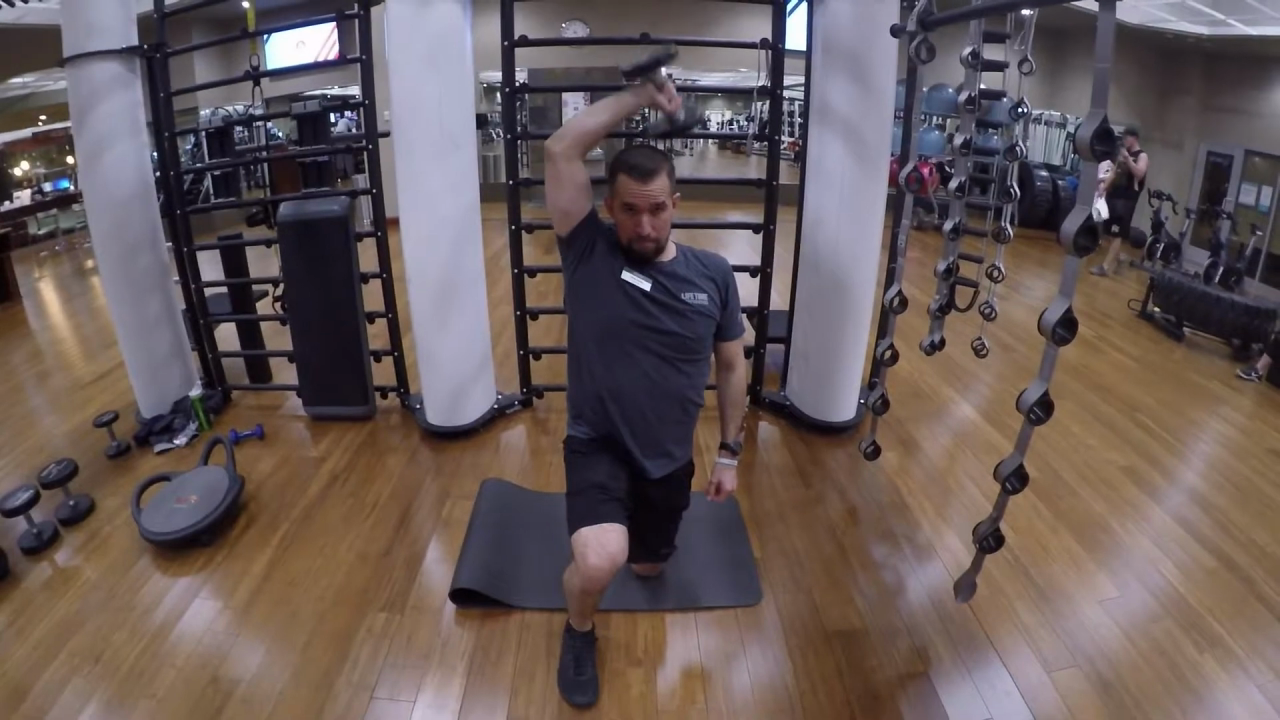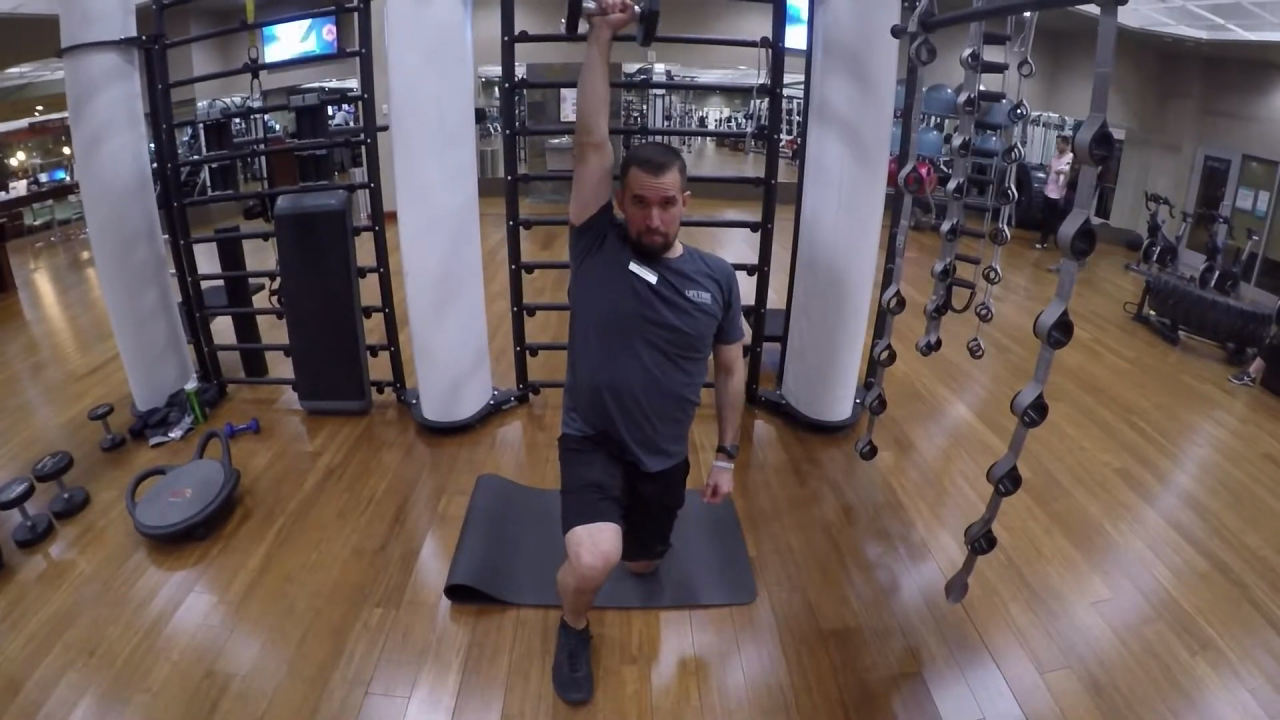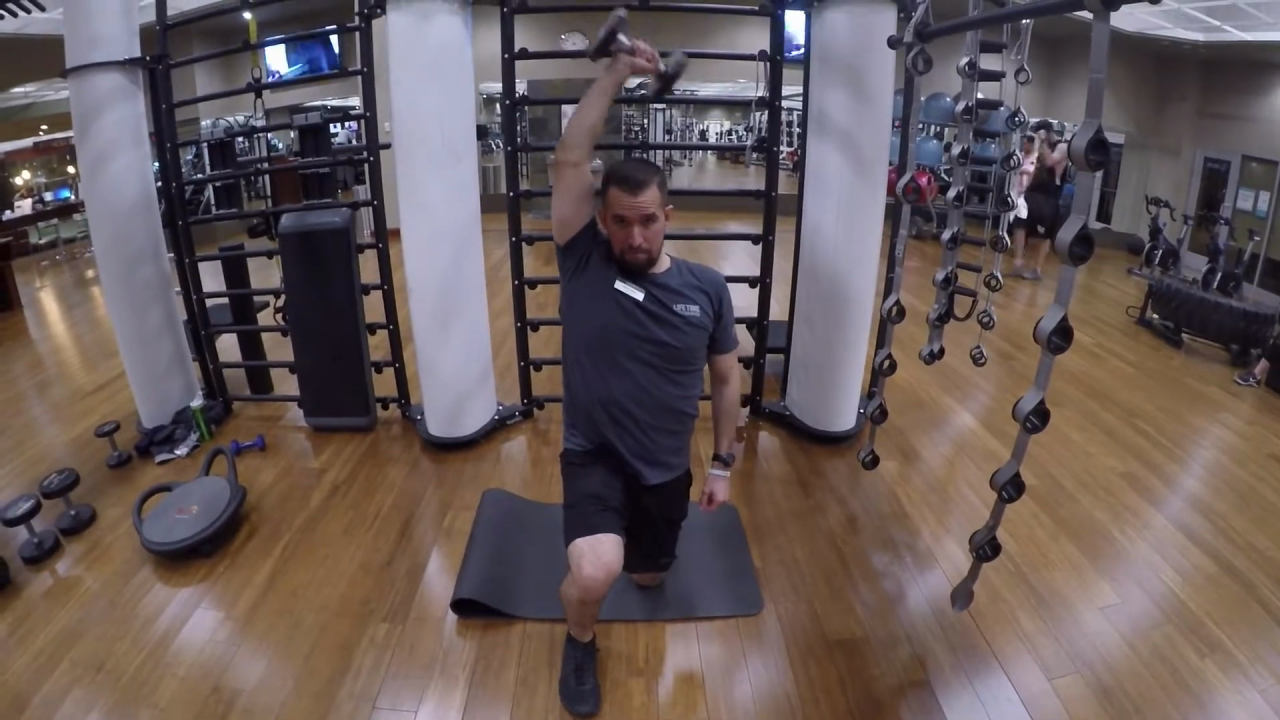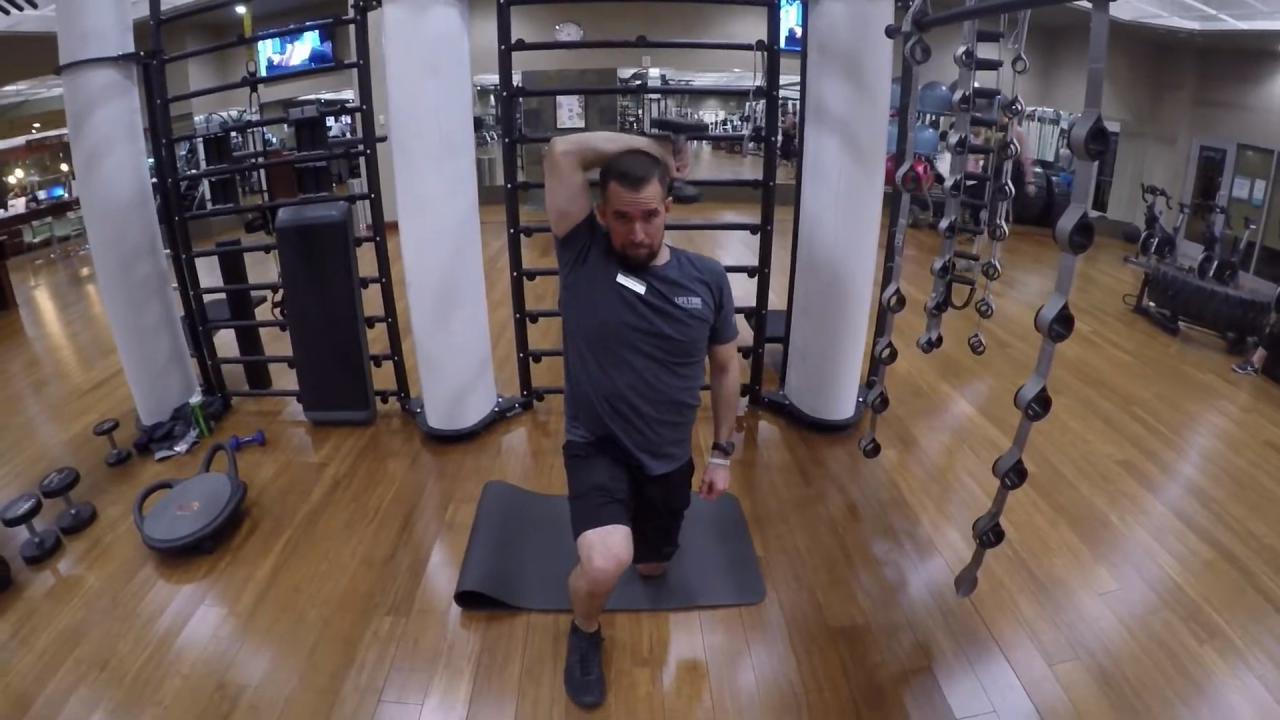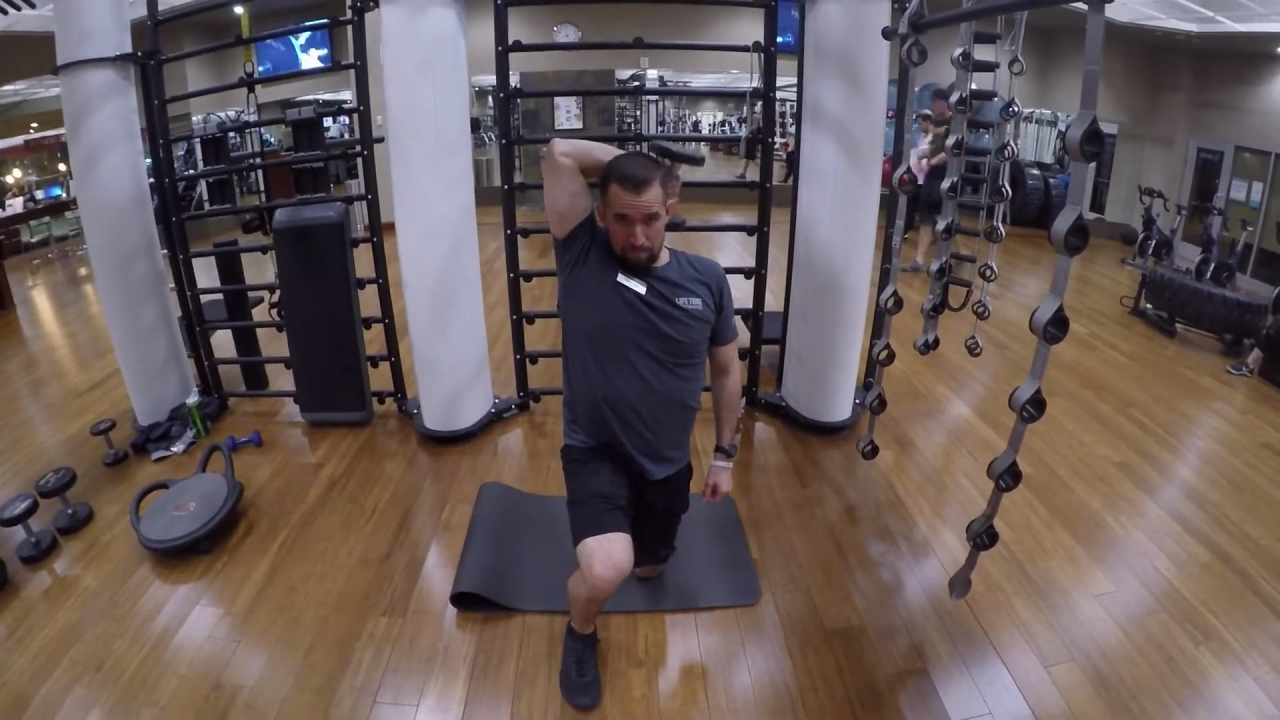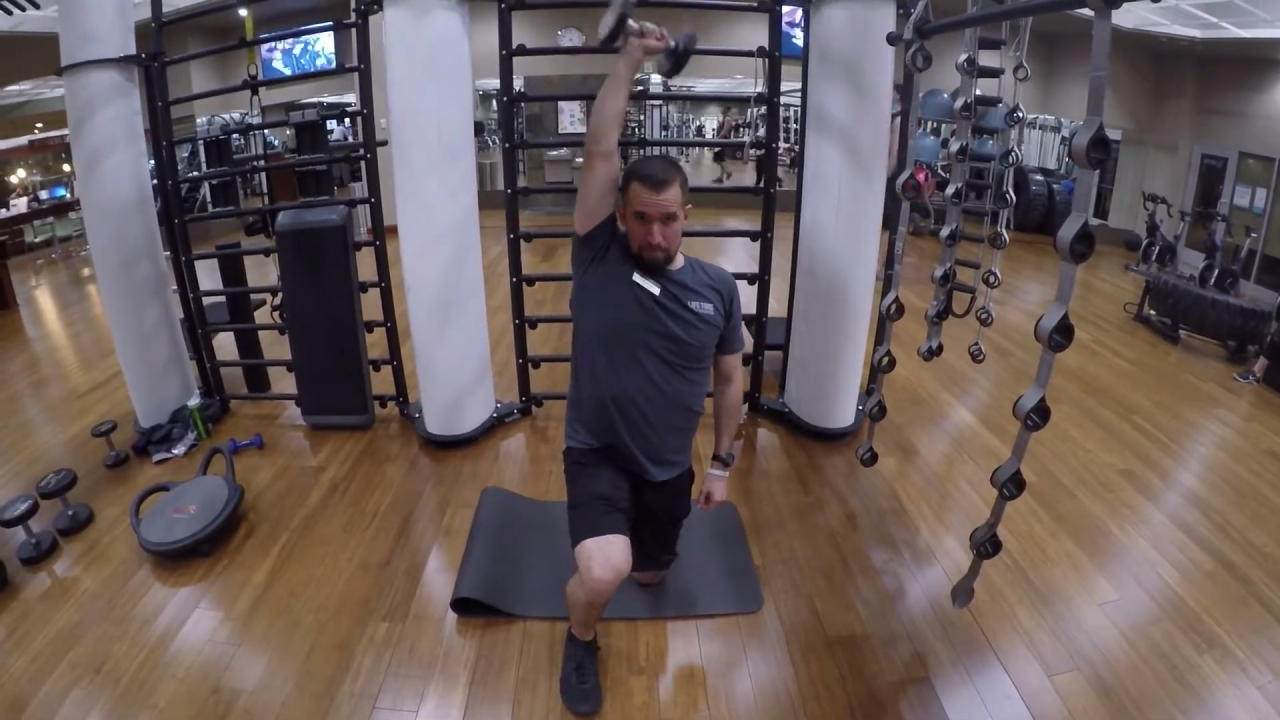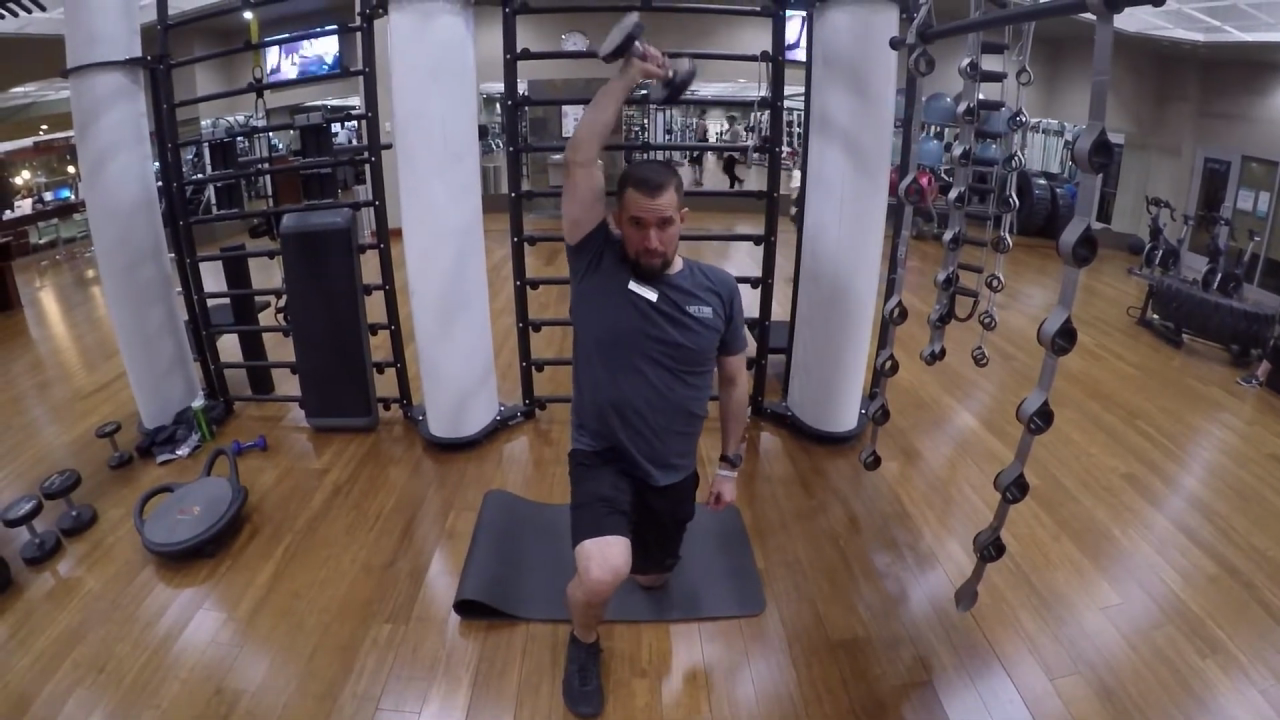
dt=0.7s
person 1, frame 1
left shoulder: (712, 274)
right shoulder: (589, 250)
left elbow: (732, 367)
right elbow: (559, 151)
left wrist: (729, 453)
right wrist: (639, 97)
left hip: (669, 458)
right hip: (597, 446)
left knee: (647, 567)
right knee: (599, 563)
left ankle: (640, 530)
right ankle: (578, 632)
person 1, frame 2
left shoulder: (716, 277)
right shoulder: (598, 247)
left elbow: (730, 371)
right elbow: (592, 143)
left wrist: (726, 455)
left hip: (665, 455)
right hip: (592, 441)
left knee: (644, 564)
right knee: (592, 562)
left ankle: (636, 521)
right ankle: (573, 629)
person 1, frame 3
left shoulder: (706, 288)
right shoulder: (584, 264)
left elbow: (726, 379)
right elbow: (570, 161)
left wrist: (722, 465)
right wrist: (617, 71)
left hip: (666, 468)
right hip: (593, 456)
left knee: (648, 576)
right knee: (595, 574)
left ankle: (635, 540)
right ankle: (580, 643)
person 1, frame 4
left shoulder: (707, 278)
right shoulder: (583, 255)
left elbow: (725, 368)
right elbow: (562, 152)
left wrist: (722, 453)
right wrist: (649, 147)
left hip: (669, 457)
right hip: (596, 448)
left knee: (651, 566)
right knee: (605, 565)
left ankle: (642, 528)
right ankle: (584, 632)
person 1, frame 5
left shoulder: (706, 279)
right shoulder: (583, 257)
left elbow: (726, 370)
right elbow: (559, 154)
left wrist: (724, 456)
right wrist: (630, 163)
left hip: (668, 462)
right hip: (595, 453)
left knee: (648, 568)
right knee: (604, 572)
left ankle: (636, 536)
right ankle: (580, 634)
person 1, frame 6
left shoulder: (717, 288)
right shoulder: (599, 258)
left elbow: (729, 381)
right elbow: (600, 151)
left wrist: (721, 463)
right wrist: (632, 57)
left hip: (669, 467)
right hip: (596, 454)
left knee: (649, 574)
right knee: (603, 573)
left ankle: (642, 532)
right ankle: (580, 641)
person 1, frame 7
left shoulder: (717, 289)
right shoulder: (596, 264)
left elbow: (734, 381)
right elbow: (580, 159)
left wrist: (729, 464)
right wrist: (628, 77)
left hip: (673, 469)
right hip: (601, 458)
left knee: (651, 578)
right knee: (601, 575)
left ankle: (645, 541)
right ankle: (583, 643)
